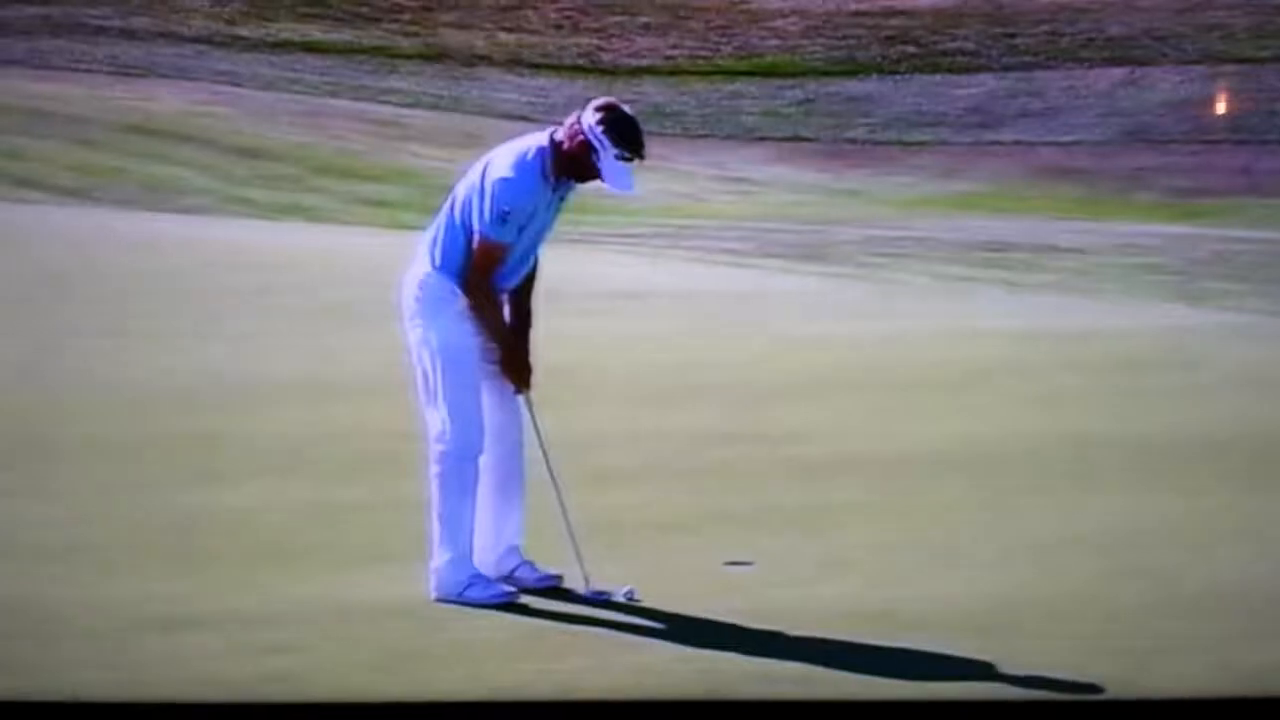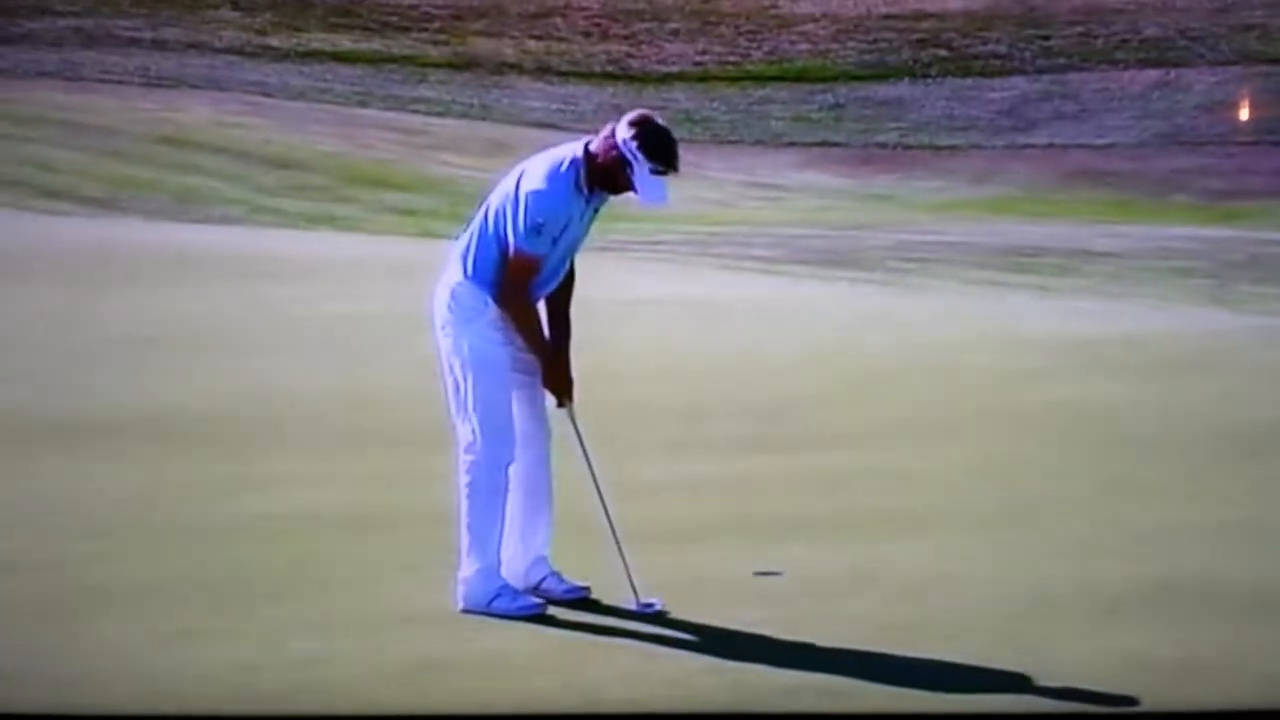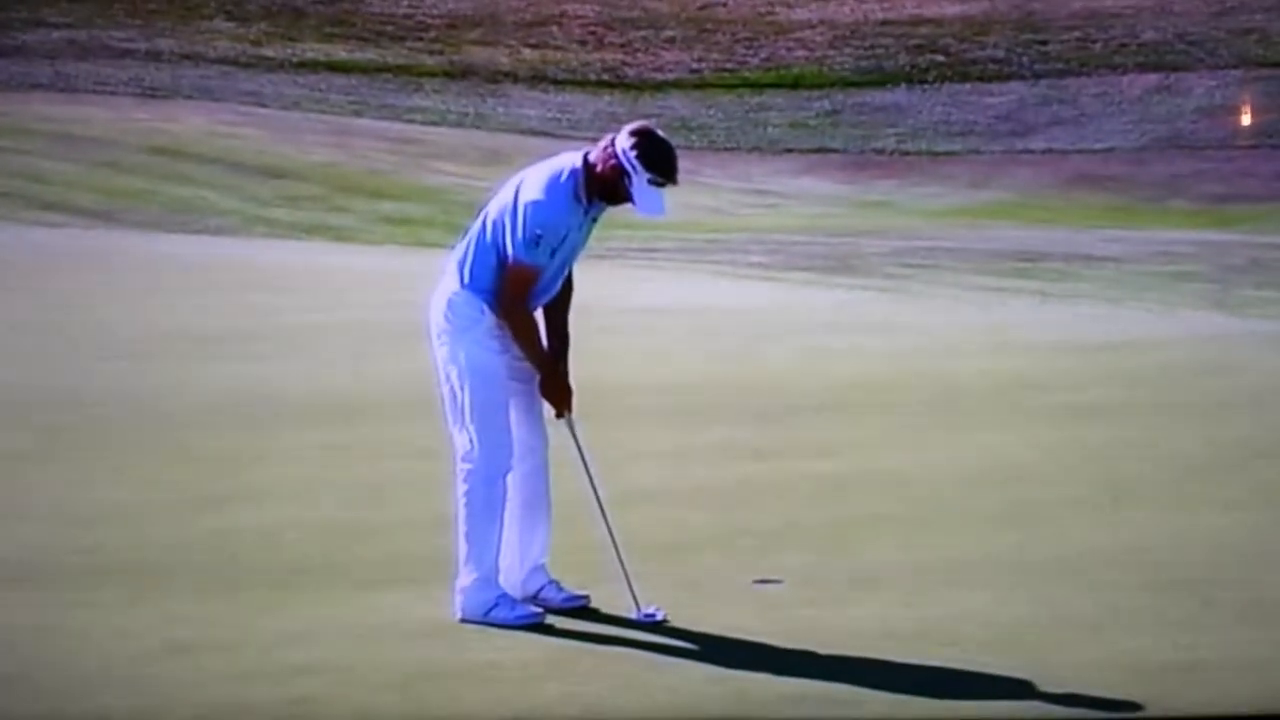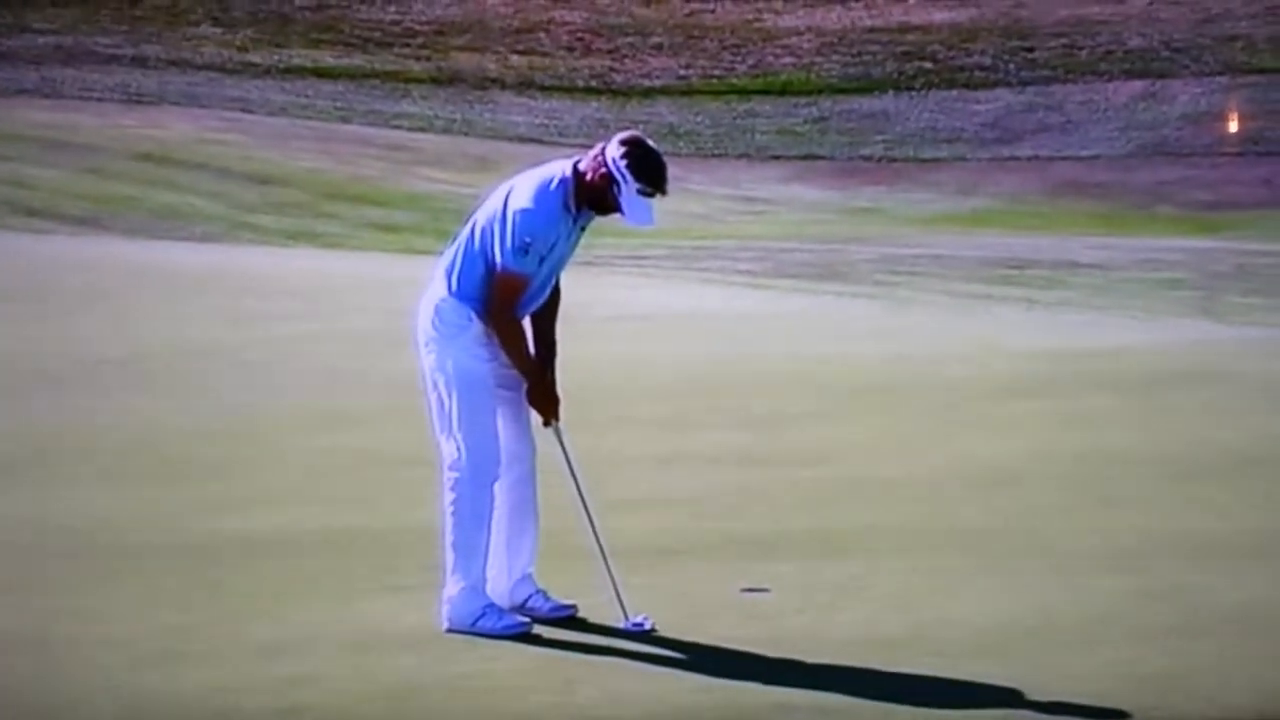
dt=0.7s
person 1, frame 1
left shoulder: (559, 173)
right shoulder: (515, 178)
right elbow: (478, 277)
left wrist: (520, 339)
right wrist: (509, 349)
left hip: (476, 298)
right hip: (443, 296)
left knee: (503, 433)
right knee: (460, 437)
left ankle: (500, 557)
right ankle: (452, 572)
person 1, frame 2
left shoulder: (593, 182)
right shoulder: (548, 189)
right elbow: (514, 290)
left wrist: (562, 351)
right wrist: (550, 360)
left hip: (508, 308)
right hip: (475, 304)
left knee: (531, 442)
right knee: (491, 447)
left ankle: (527, 568)
right ankle: (480, 583)
person 1, frame 3
left shoulder: (590, 192)
right shoulder: (547, 200)
left elbow: (559, 275)
right elbow: (513, 299)
left wrist: (559, 361)
right wrist: (548, 372)
left hip: (503, 317)
right hip: (471, 314)
left knee: (529, 451)
right knee: (488, 455)
left ankle: (525, 577)
right ankle: (478, 592)
person 1, frame 4
left shoulder: (580, 201)
right shoulder: (537, 206)
right elbow: (502, 307)
left wrist: (547, 367)
right wrist: (535, 380)
left hip: (491, 325)
right hip: (458, 322)
left knee: (516, 461)
right knee: (475, 464)
left ankle: (512, 586)
right ankle: (464, 601)
